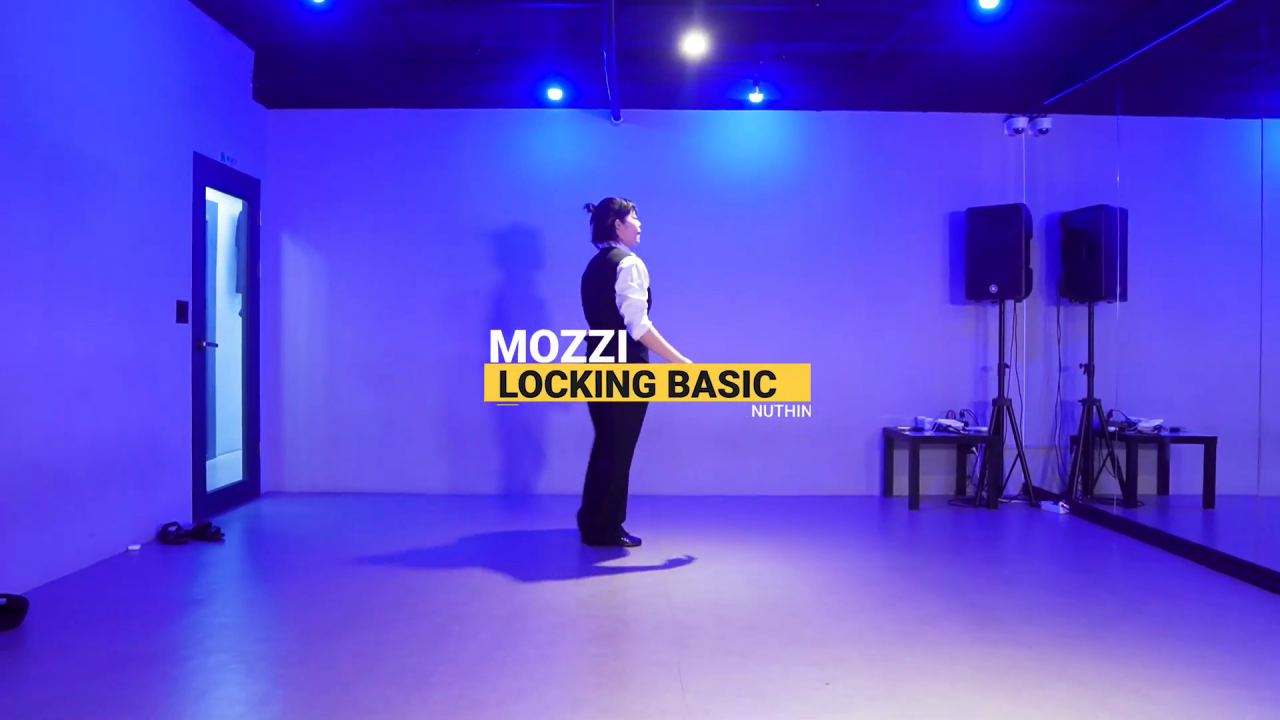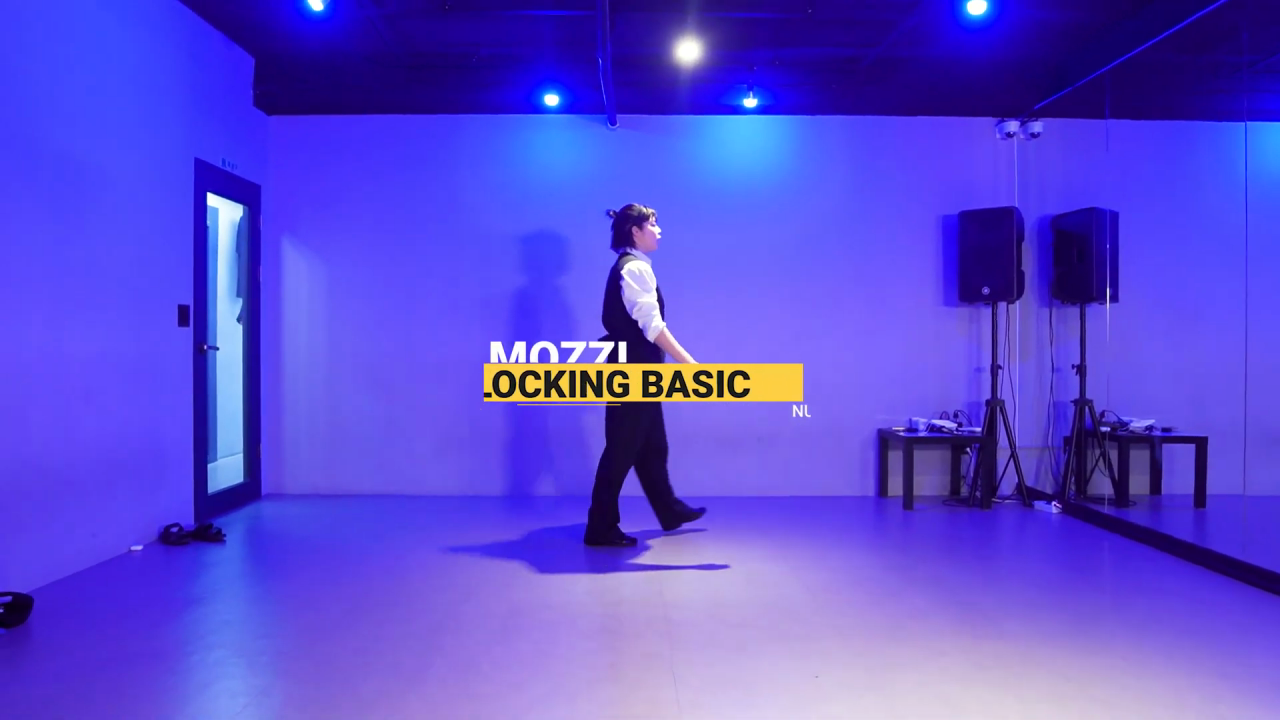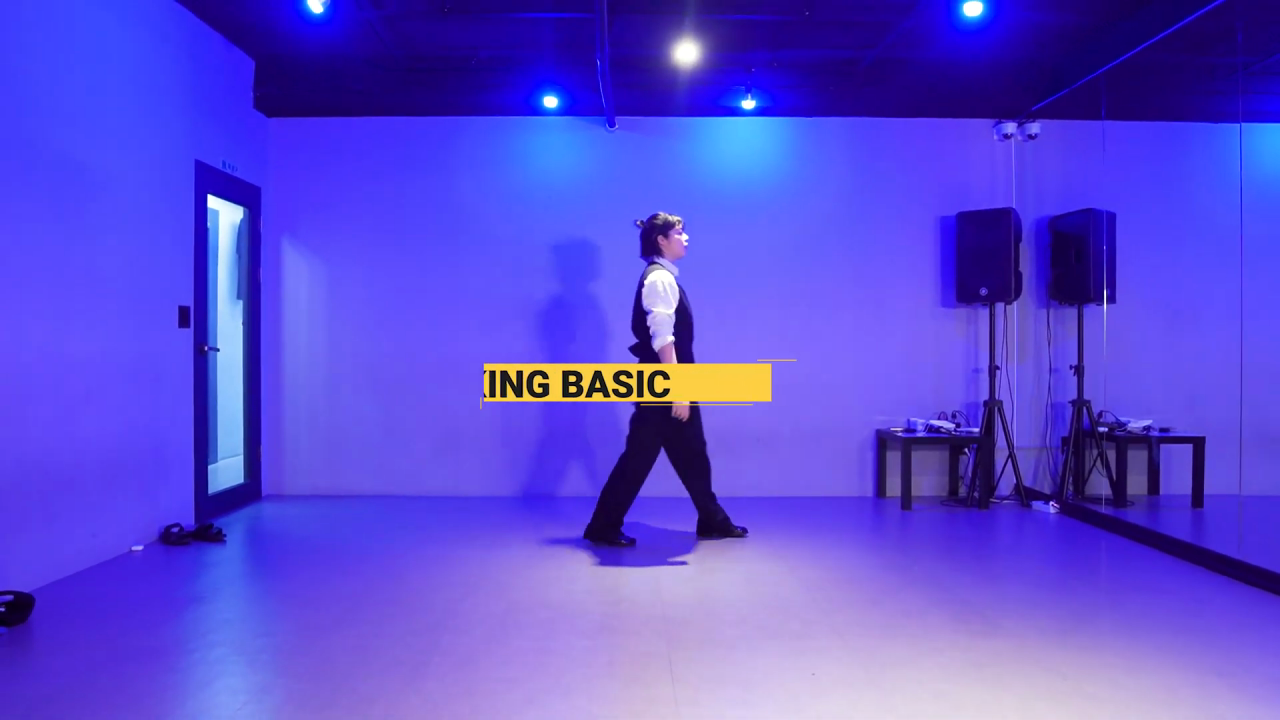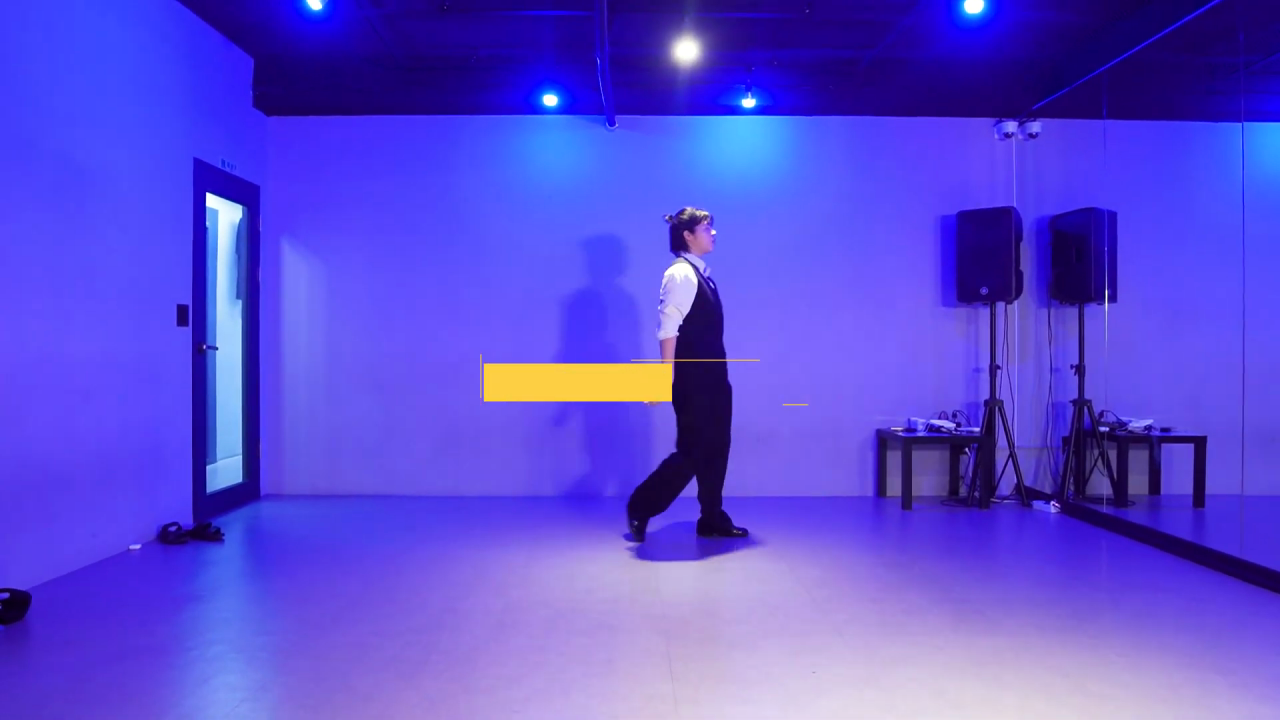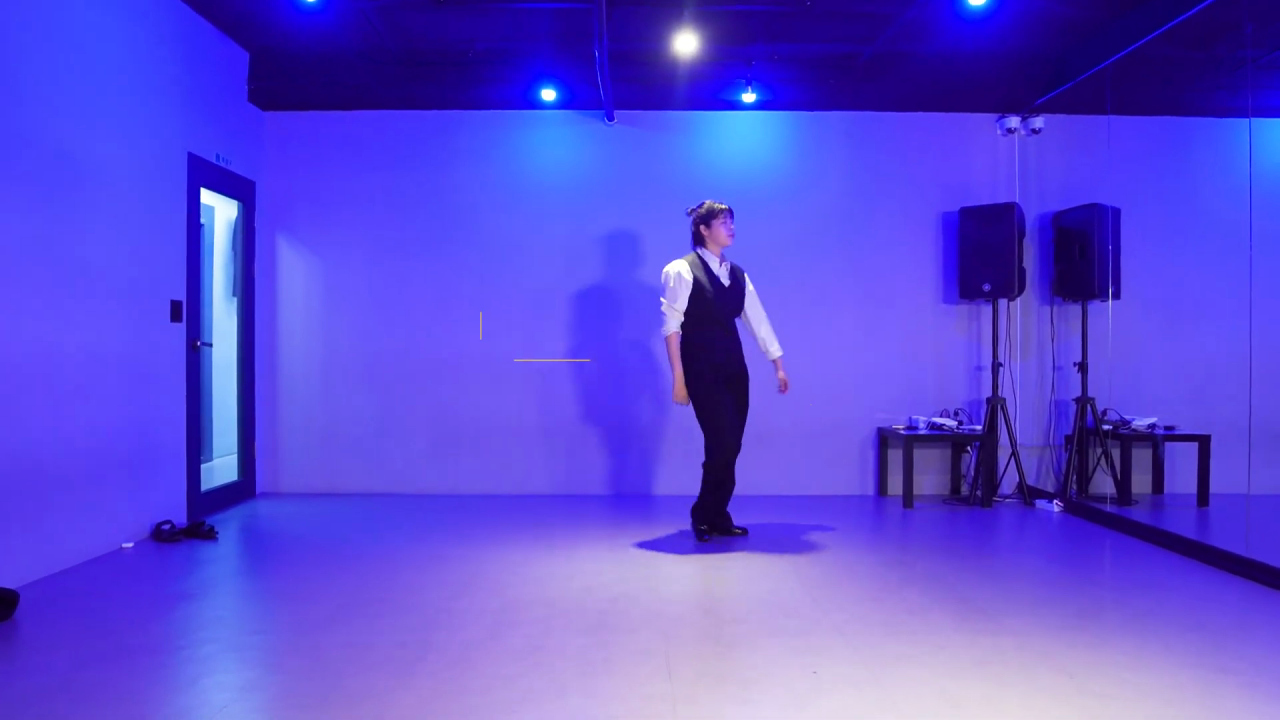
dt=0.2s
person 1, frame 1
left shoulder: (594, 267)
right shoulder: (629, 264)
right elbow: (638, 325)
right wrist: (682, 361)
right hip: (625, 367)
left knee: (607, 444)
right knee: (618, 448)
left ankle: (594, 520)
right ankle: (605, 529)
person 1, frame 2
left shoulder: (626, 268)
right shoulder: (636, 269)
right elbow: (653, 327)
right wrist: (690, 364)
left hip: (631, 368)
left knee: (652, 444)
right knee: (623, 447)
left ankle: (670, 511)
right ankle: (601, 528)
person 1, frame 3
left shoulder: (663, 278)
right shoulder: (661, 279)
right elbow: (662, 337)
left knee: (691, 449)
right knee: (642, 452)
left ankle: (712, 521)
right ankle: (604, 525)
person 1, frame 4
left shoulder: (701, 275)
right shoulder: (681, 274)
right elbow: (668, 330)
right wrist: (667, 378)
left hip: (711, 374)
right hip: (693, 376)
left knee: (716, 447)
right knee: (694, 450)
left ankle: (713, 519)
right ankle: (642, 506)
person 1, frame 5
left shoulder: (737, 273)
right shoulder: (681, 270)
left elbow: (756, 318)
right elbow: (672, 326)
left wrist: (777, 363)
right wrist: (678, 376)
left hip: (733, 368)
right hip: (703, 369)
left knee: (730, 446)
right knee: (721, 442)
left ankle: (717, 517)
right ankle: (705, 513)
